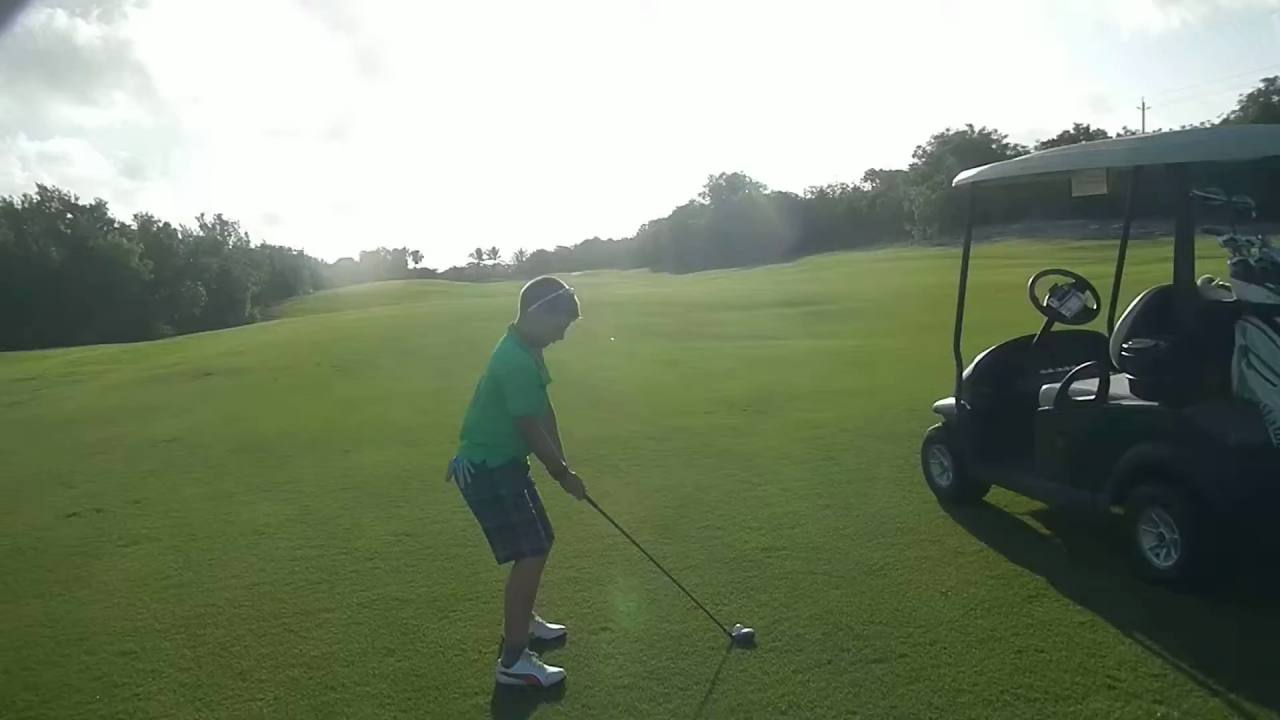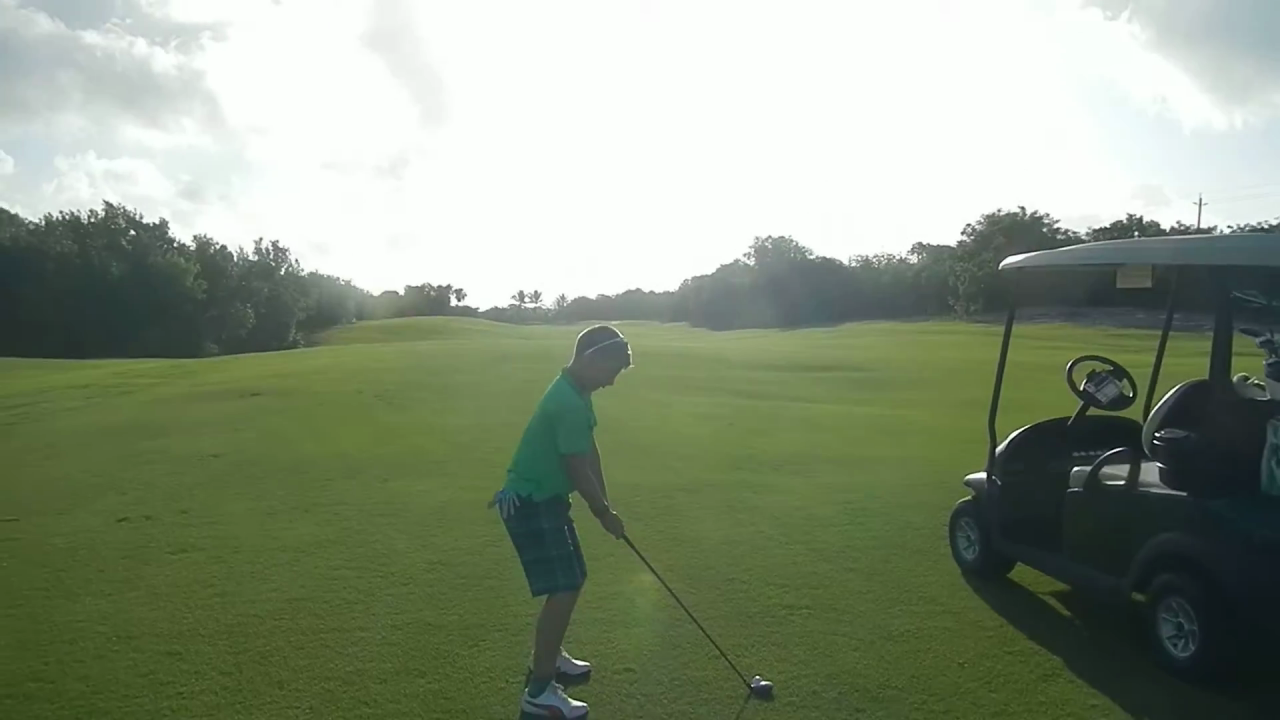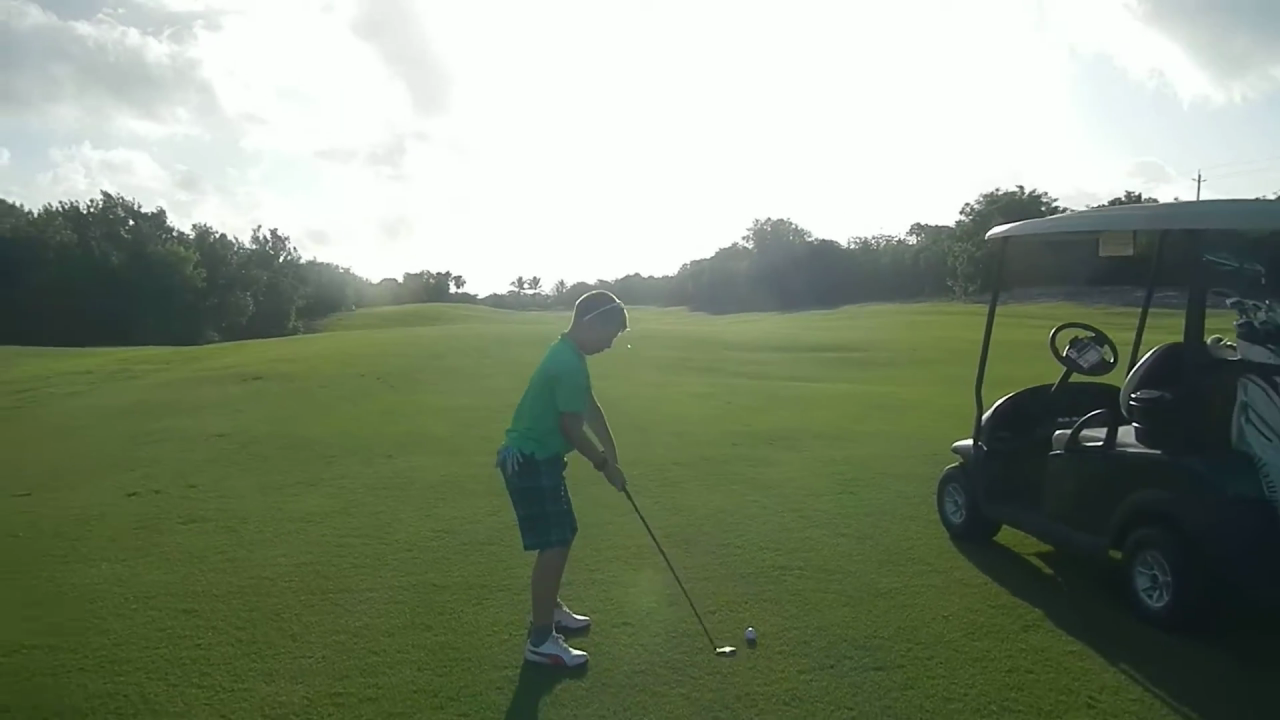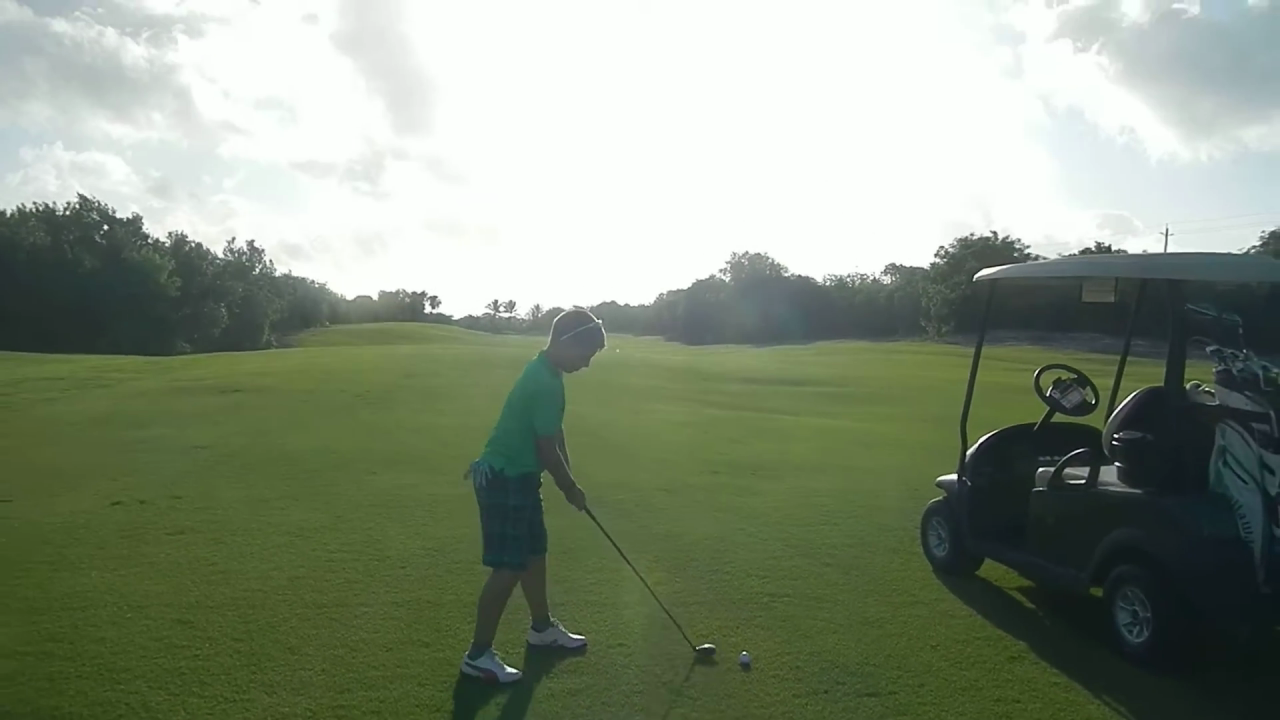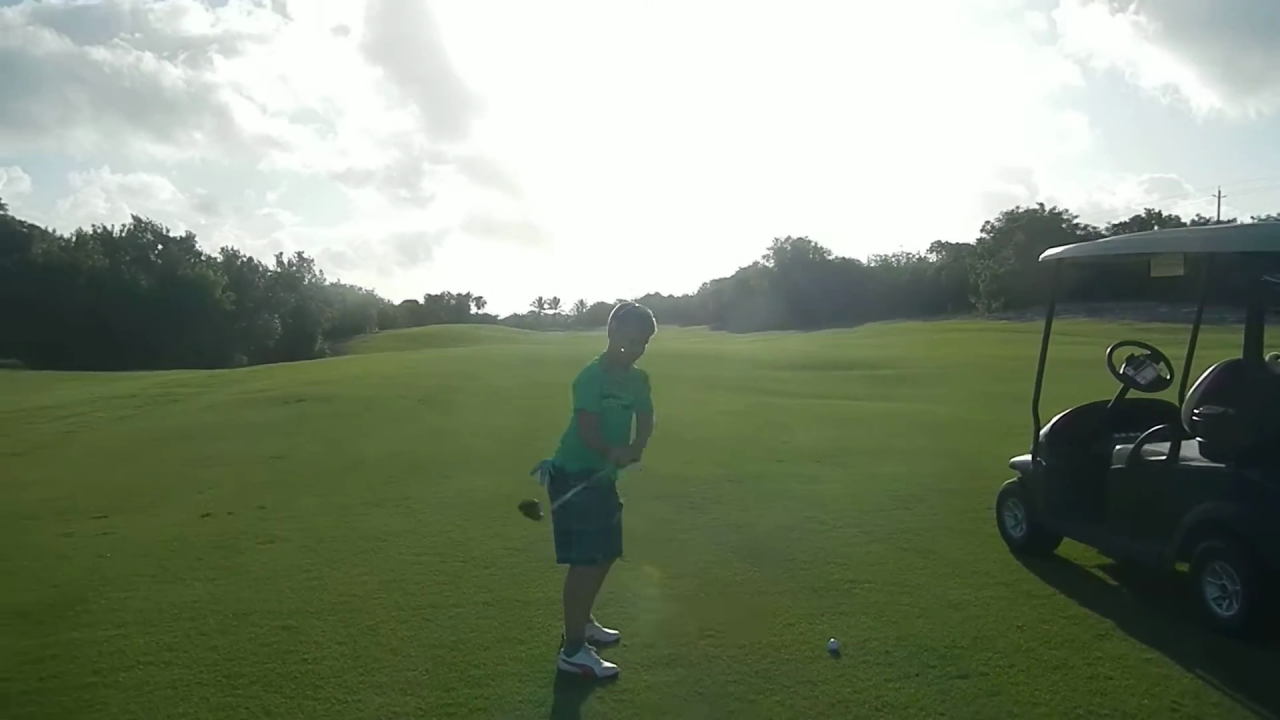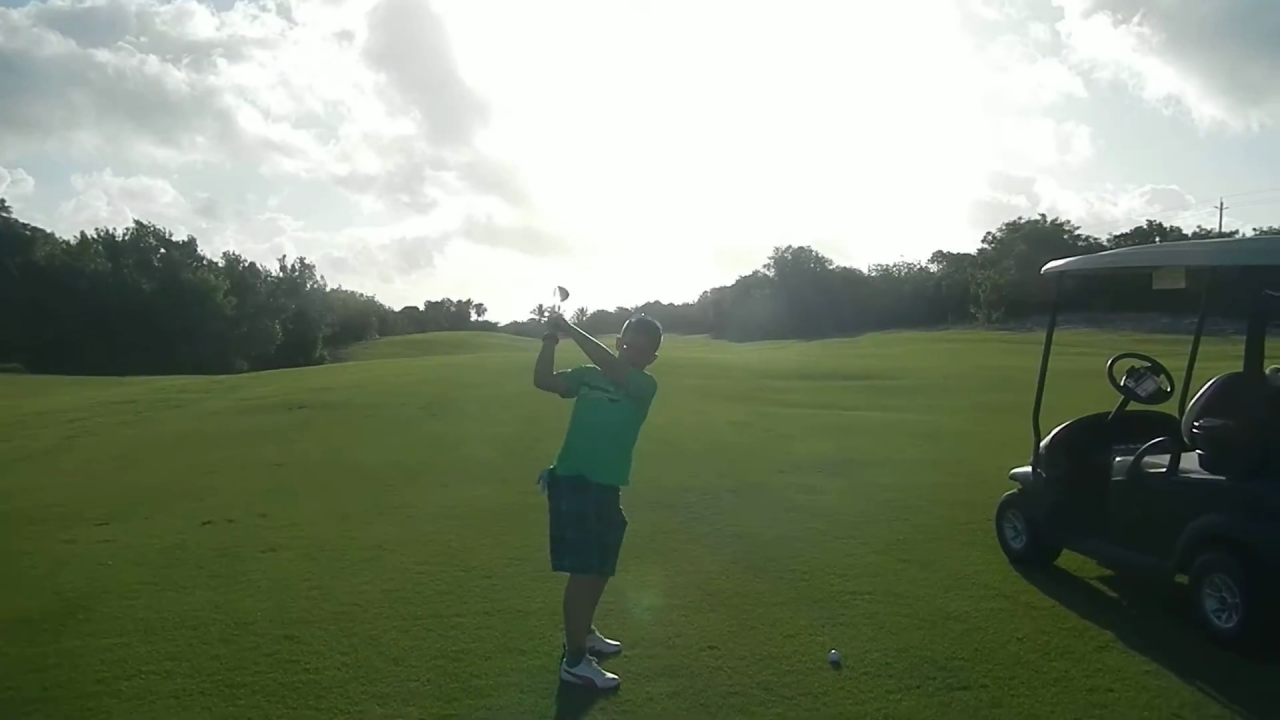
dt=0.5s
person 1, frame 1
left shoulder: (527, 351)
right shoulder: (515, 362)
left elbow: (544, 410)
right elbow: (531, 428)
left wrist: (562, 463)
right wrist: (562, 473)
left hip: (503, 462)
right hip: (486, 469)
left knee: (538, 543)
right knee: (530, 554)
left ankle: (522, 620)
right ankle: (512, 659)
person 1, frame 2
left shoulder: (576, 393)
right shoulder: (567, 403)
left elbow: (590, 452)
right elbow: (577, 467)
left wrist: (605, 504)
right wrist: (604, 513)
left hip: (545, 497)
right hip: (530, 504)
left knee: (573, 580)
right knee: (563, 590)
left ankle: (549, 654)
person 1, frame 3
left shoulder: (570, 356)
right shoulder: (567, 364)
left elbow: (591, 408)
right elbow: (572, 427)
left wrist: (612, 454)
right wrist: (604, 463)
left hip: (539, 458)
right hip: (529, 462)
left knee: (561, 536)
right knee: (552, 544)
left ankle: (549, 607)
right ankle: (541, 639)
person 1, frame 4
left shoulder: (546, 373)
right shoulder: (545, 384)
left elbow: (554, 435)
right elbow: (547, 447)
left wrist: (569, 479)
right wrist: (569, 487)
left hip: (517, 475)
right hip: (505, 479)
left knee: (534, 554)
right knee: (510, 566)
left ankle: (542, 626)
right ankle: (478, 654)
person 1, frame 5
left shoulder: (639, 379)
right shoulder: (591, 375)
left elbow: (645, 419)
right elbow: (585, 430)
left wrist: (634, 449)
right wrist: (611, 452)
left hip: (603, 478)
right hip: (574, 475)
left knee: (603, 556)
right knee: (583, 561)
left ankle: (583, 622)
right ankle: (573, 649)
person 1, frame 6
left shoulder: (644, 386)
right shoulder: (587, 375)
left elbow: (612, 367)
right elbow: (544, 381)
left wrist: (572, 331)
right wrist: (551, 340)
left hip: (606, 487)
right hip: (572, 482)
left knee: (600, 569)
right knee: (583, 570)
left ankle: (583, 633)
right ankle: (574, 660)
